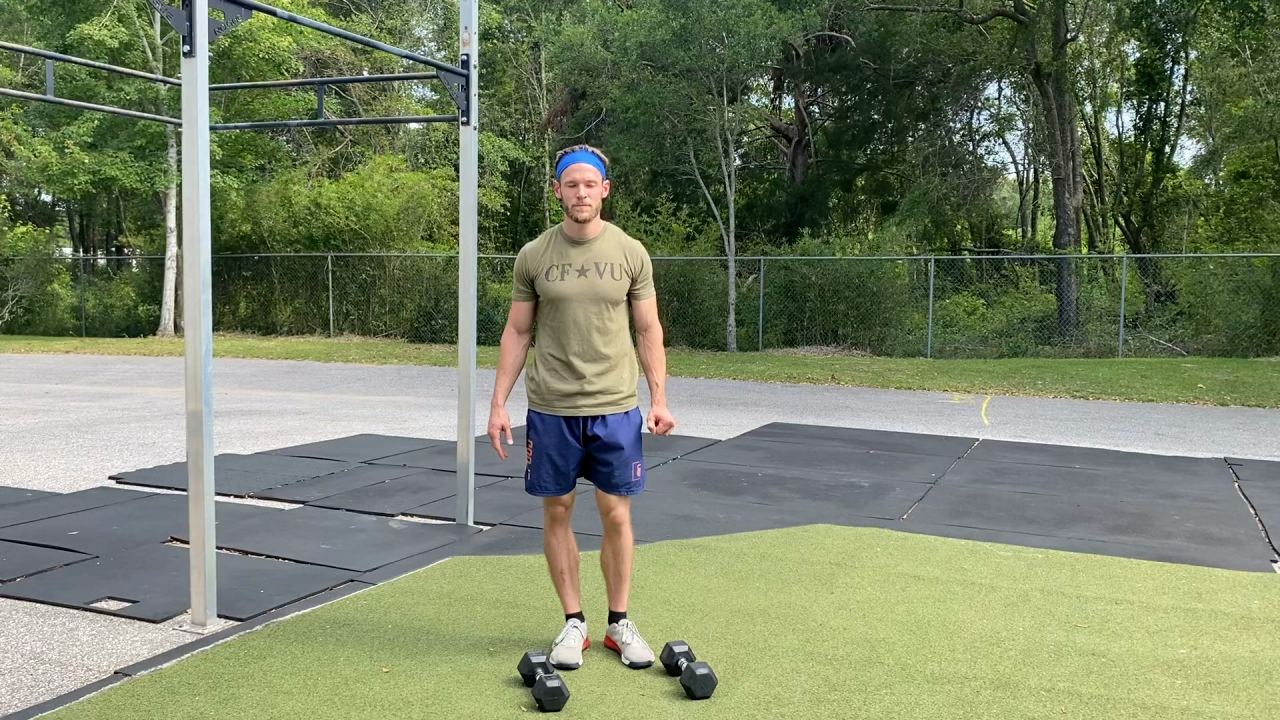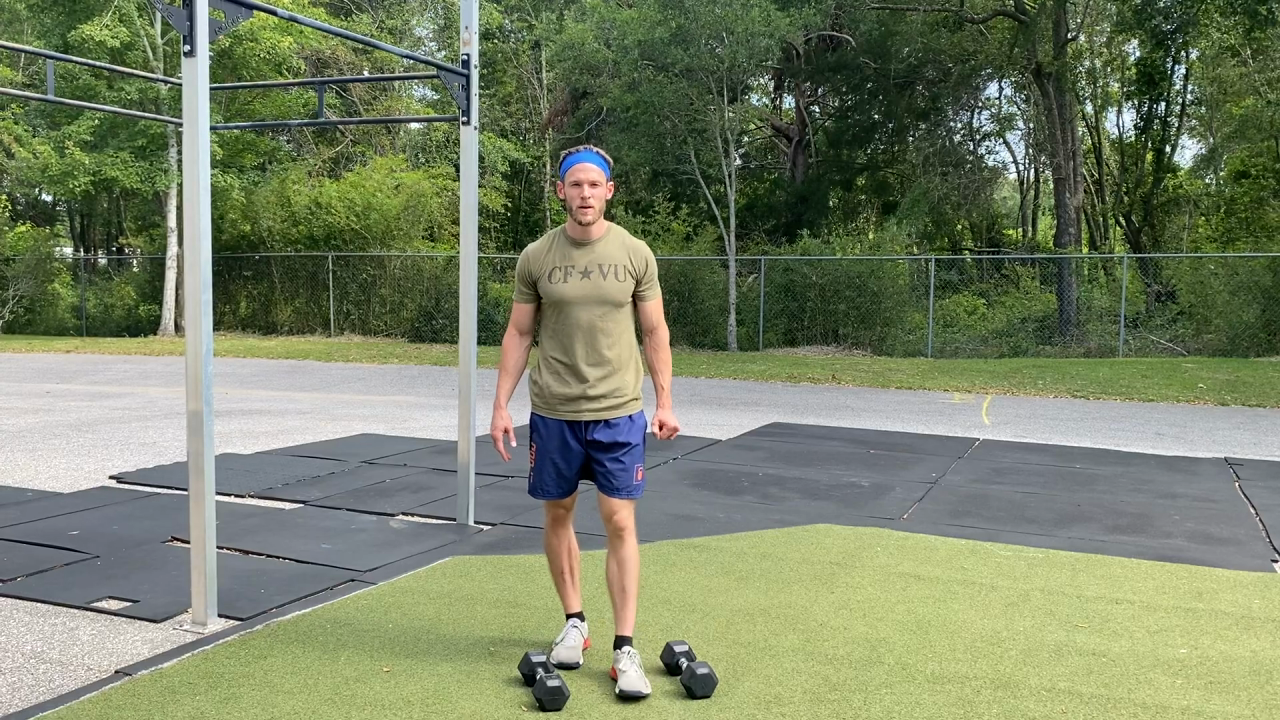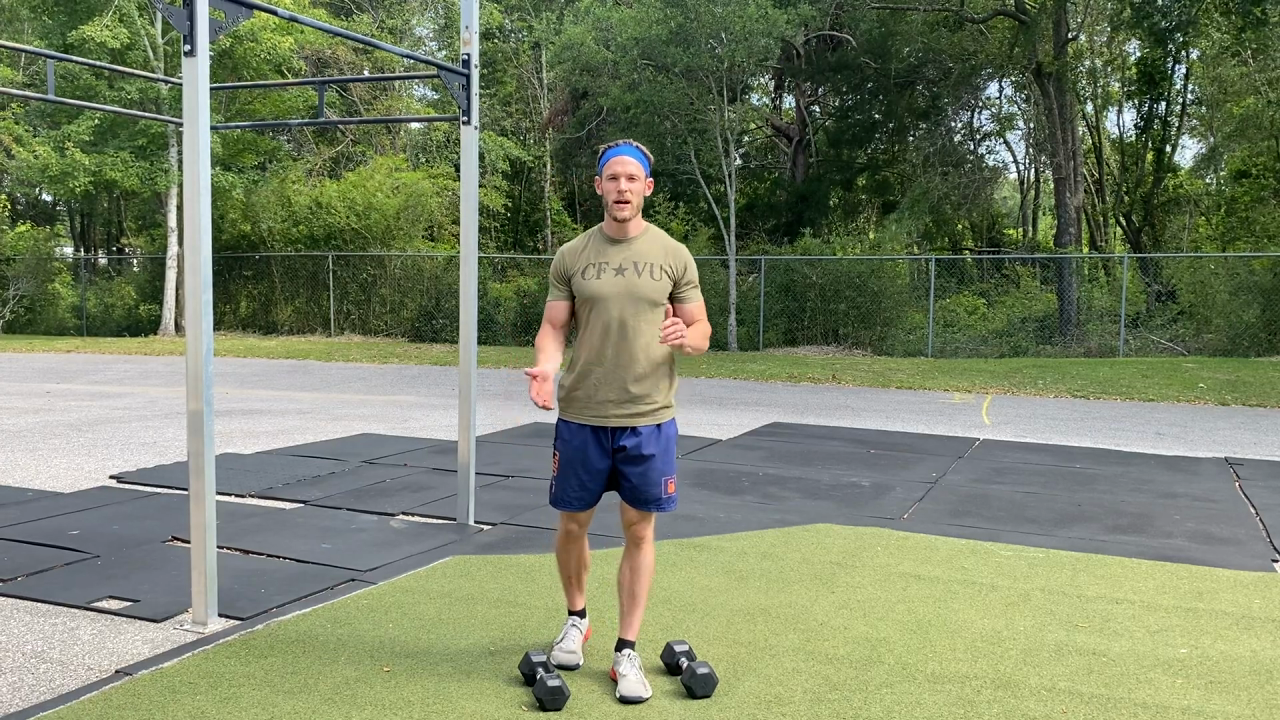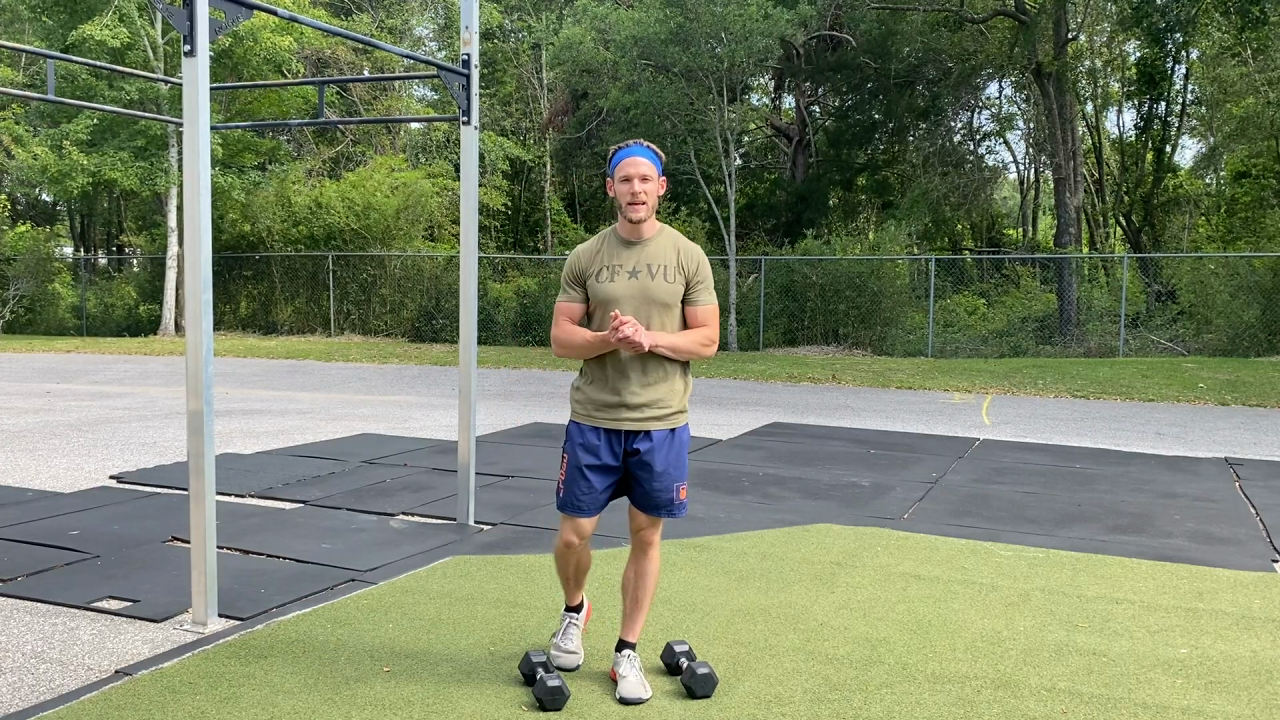
dt=0.7s
person 1, frame 1
left shoulder: (630, 252)
right shoulder: (534, 255)
left elbow: (648, 329)
right elbow: (518, 332)
left wrist: (659, 398)
right wrist: (498, 402)
left hip: (615, 407)
right hip: (551, 409)
left knee: (616, 515)
right knee: (557, 513)
left ankle: (619, 622)
right ankle: (574, 623)
person 1, frame 2
left shoulder: (635, 253)
right shoulder: (535, 256)
left elbow: (654, 330)
right elbow: (519, 333)
left wrist: (665, 401)
right wrist: (501, 405)
left hip: (619, 410)
right hip: (554, 410)
left knee: (619, 523)
right knee: (558, 514)
left ankle: (624, 649)
right ankle: (574, 622)
person 1, frame 3
left shoulder: (673, 255)
right shoulder: (571, 255)
left elbow: (700, 327)
right elbow: (554, 328)
left wrist: (687, 339)
right wrist: (545, 368)
left hip: (649, 419)
right hip: (581, 417)
left knee: (639, 532)
right knee: (572, 525)
left ankle: (626, 652)
right ankle: (576, 618)
person 1, frame 4
left shoulder: (688, 256)
right shoulder: (584, 257)
left elbow: (707, 340)
right elbow: (561, 339)
left wrist: (649, 339)
right wrist: (609, 339)
left hip: (661, 423)
right hip: (593, 420)
left knee: (645, 537)
right knee: (573, 534)
left ankle: (627, 653)
right ankle: (574, 609)
